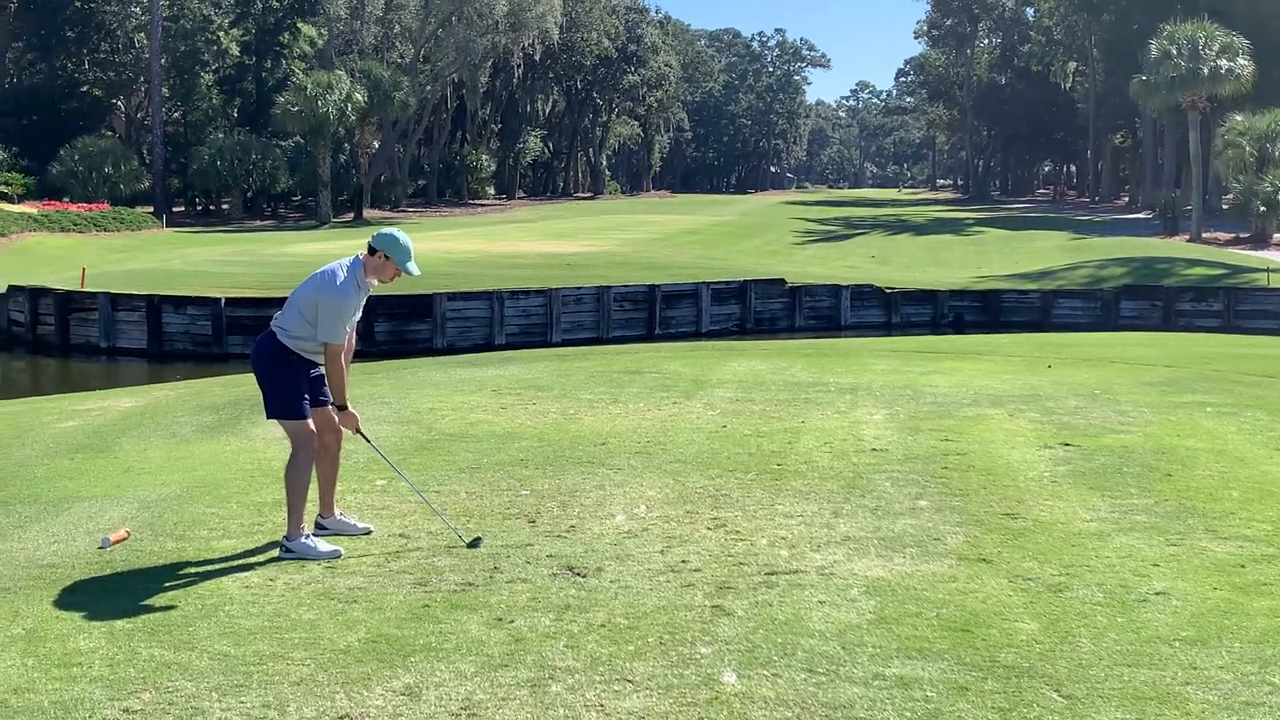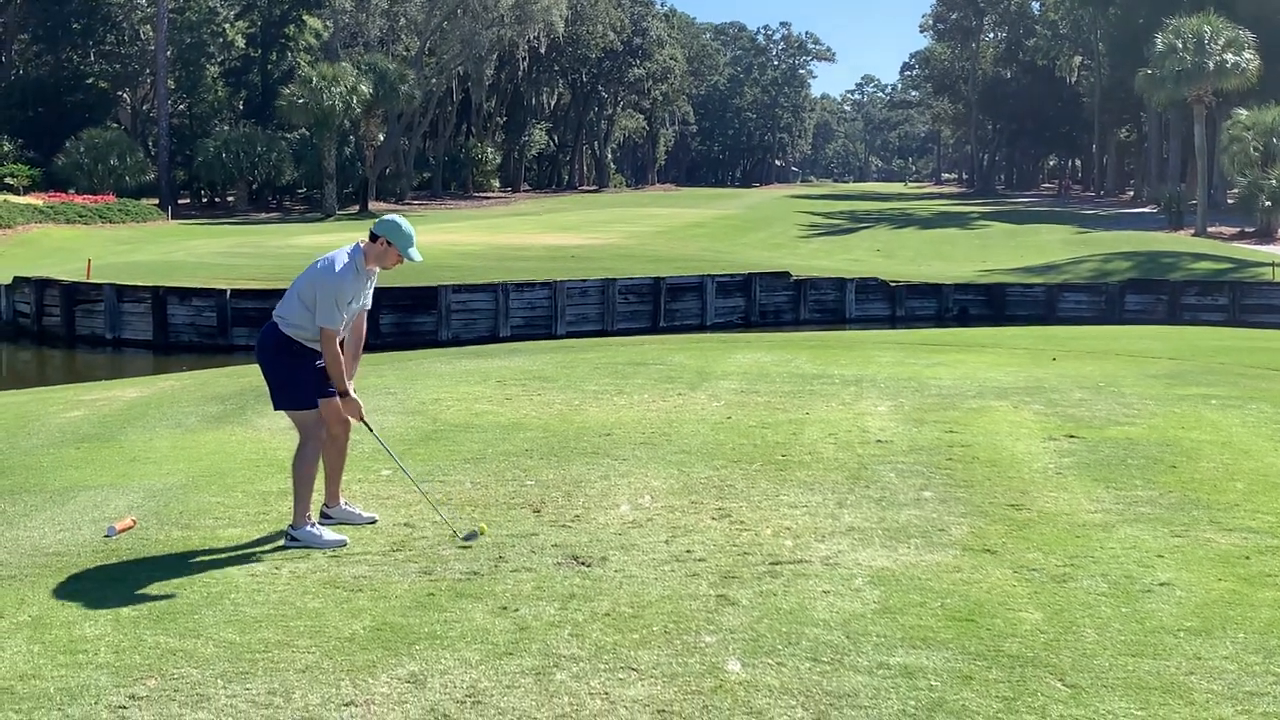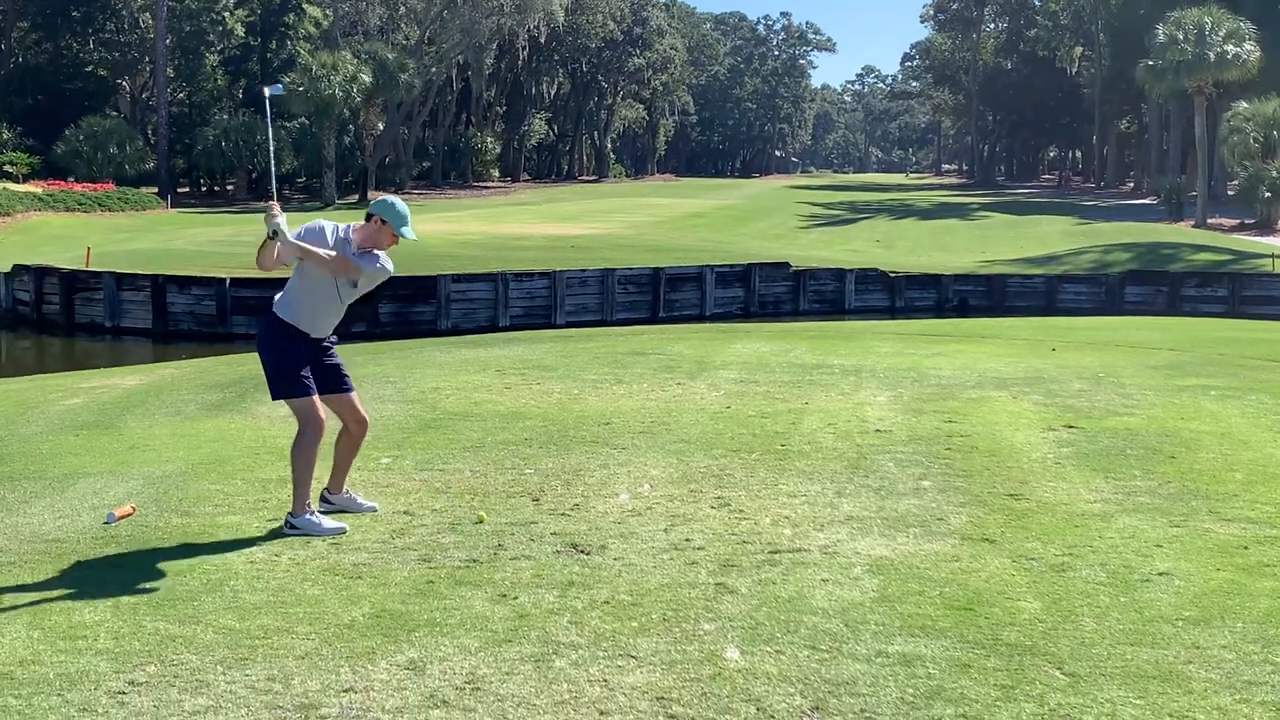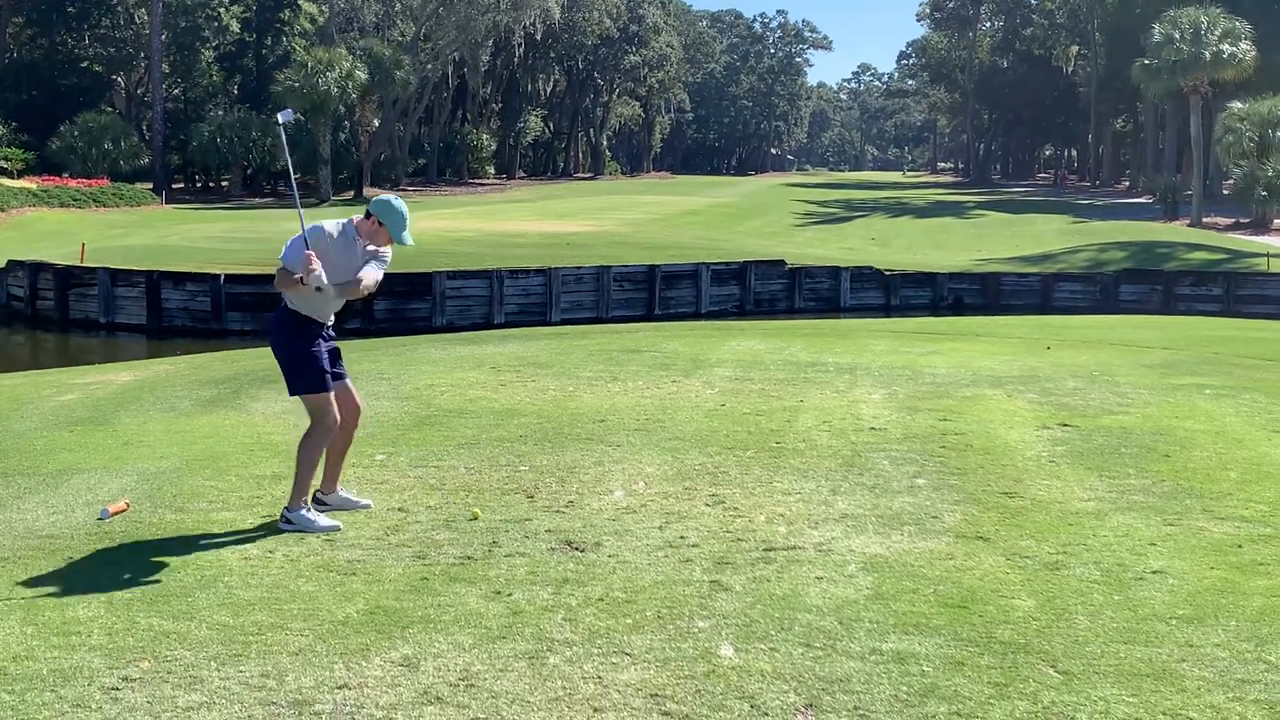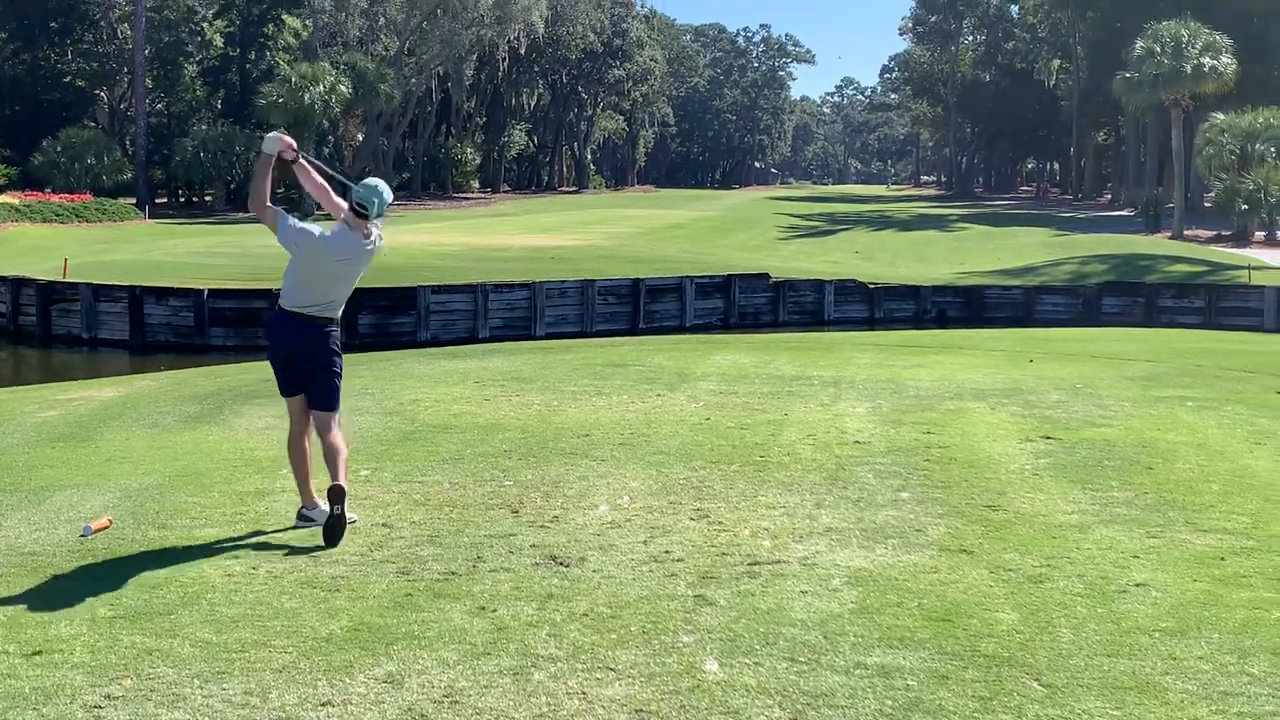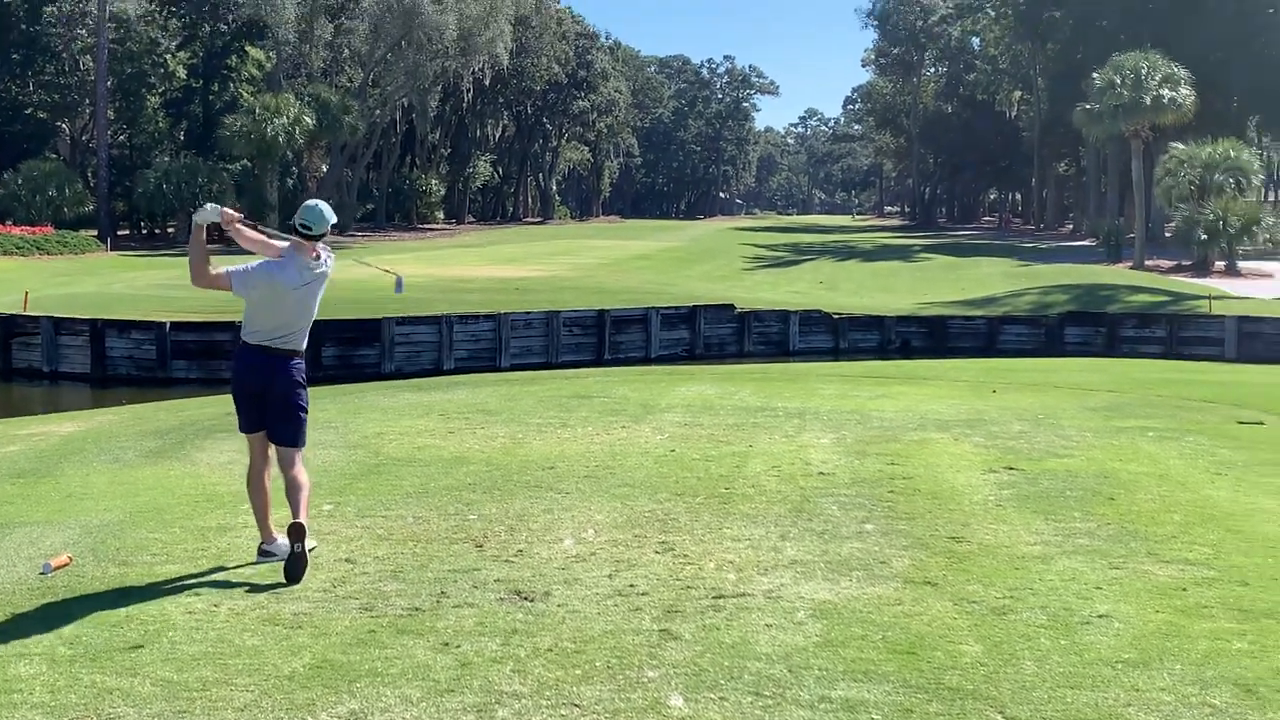
dt=0.4s
person 1, frame 1
left shoulder: (361, 278)
right shoulder: (340, 289)
left elbow: (348, 339)
right elbow: (334, 356)
left wrist: (341, 397)
right wrist: (343, 406)
left hip: (302, 358)
right hip: (277, 357)
left knee: (331, 434)
right knee: (307, 442)
left ankle: (328, 516)
right ankle: (294, 537)
person 1, frame 2
left shoulder: (368, 271)
right shoulder: (339, 275)
left elbow: (357, 329)
right elbow: (329, 343)
left wrist: (349, 382)
right wrist: (344, 393)
left hip: (306, 348)
right hip: (282, 347)
left knee: (339, 424)
right knee: (314, 432)
left ankle: (333, 505)
right ankle: (300, 526)
person 1, frame 3
left shoulder: (380, 265)
right shoulder: (321, 231)
left elbow: (336, 264)
right elbow: (266, 263)
left wrist: (290, 241)
right wrist: (273, 235)
left hip: (319, 342)
right hip: (282, 334)
left knee: (357, 421)
right knee: (313, 421)
left ankle: (335, 492)
right ankle: (300, 514)
person 1, frame 4
left shoulder: (378, 254)
right shoulder: (319, 233)
left elbow: (362, 287)
right elbow: (282, 282)
left wrist: (328, 286)
right wrist: (305, 279)
left hip: (320, 331)
right hip: (294, 328)
left knee: (350, 411)
right knee: (327, 420)
left ankle: (328, 491)
right ankle: (295, 508)
person 1, frame 5
left shoulder: (312, 239)
right shoulder: (371, 241)
left elbow: (258, 207)
right elbow: (328, 198)
left wrist: (269, 153)
right wrist: (296, 159)
left hip: (283, 329)
right hip: (321, 335)
left knee: (299, 421)
right knee: (327, 425)
left ankle: (311, 506)
right ankle: (337, 491)
person 1, frame 6
left shoulder: (270, 274)
right shoulder: (324, 262)
left elbow: (201, 277)
right elbow: (269, 246)
left wrist: (199, 224)
right wrist: (233, 226)
left hip: (248, 362)
right hip: (286, 367)
left knee: (259, 457)
right knee: (291, 461)
left ankle: (269, 540)
right ankle: (298, 526)
